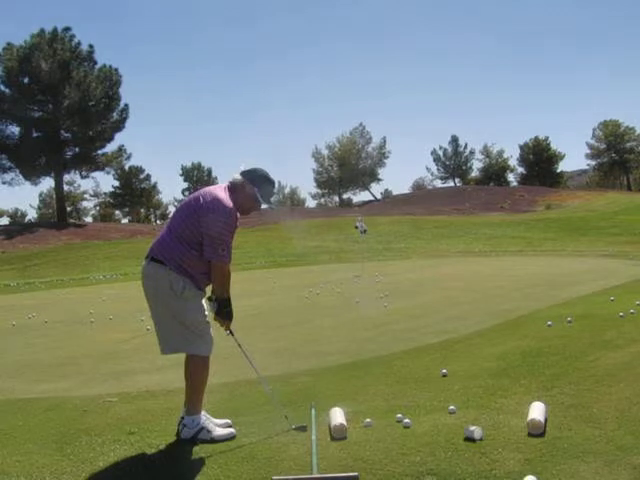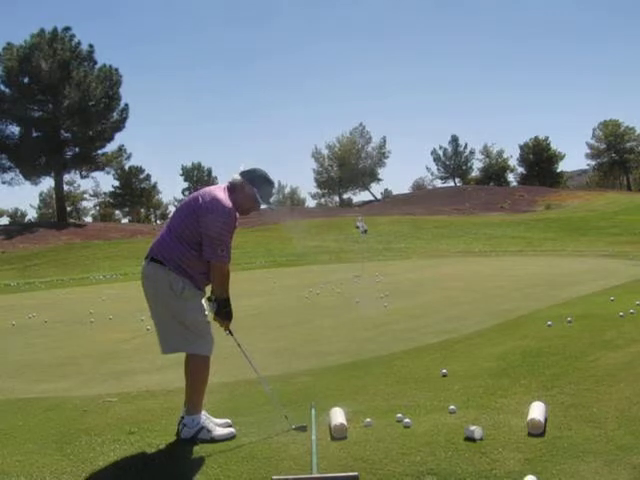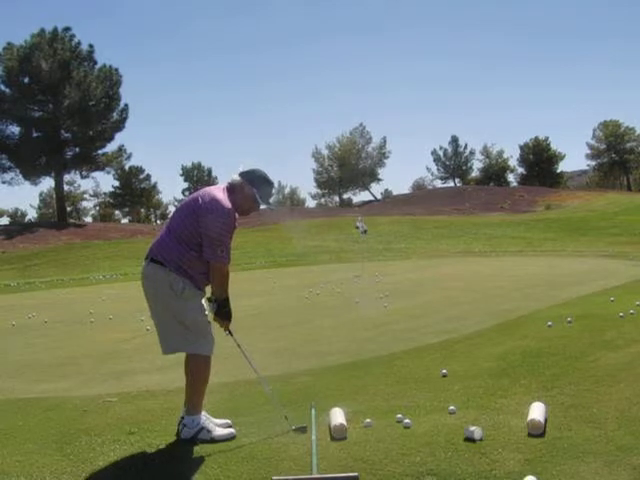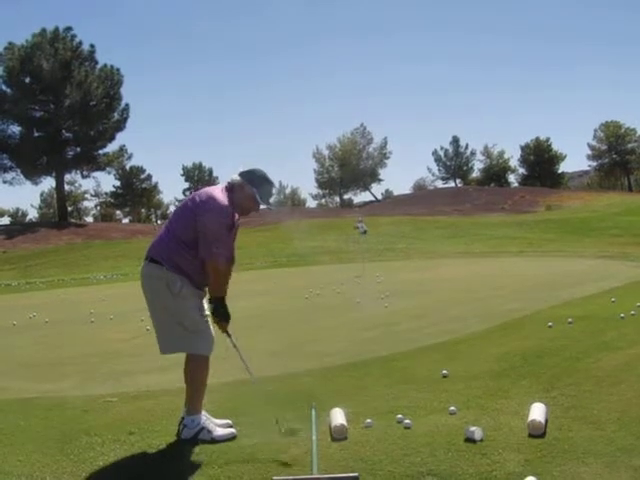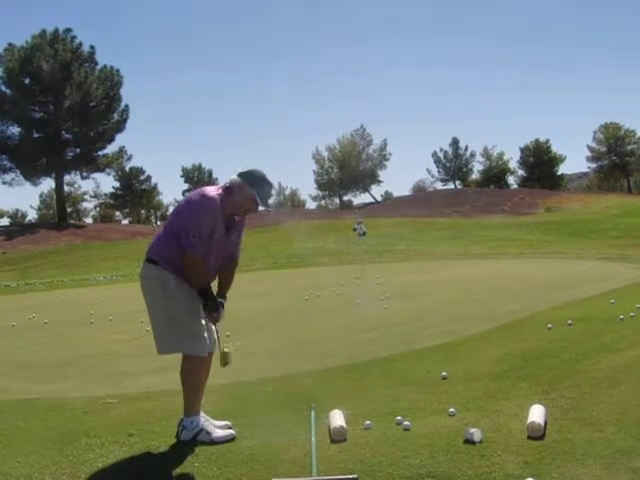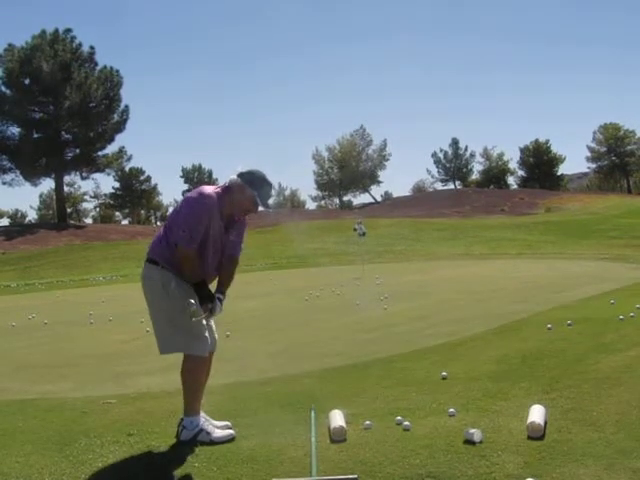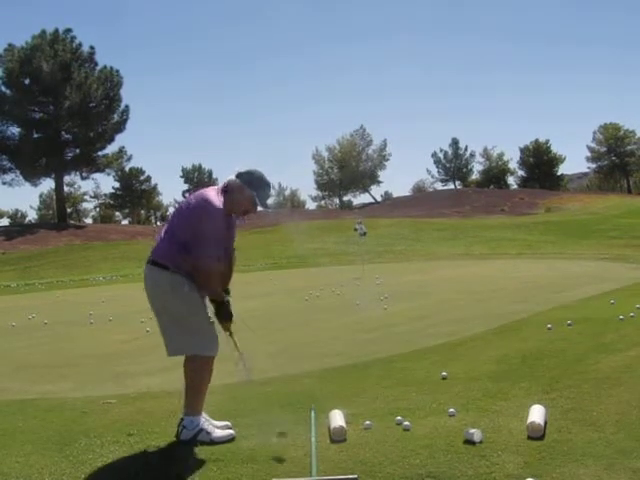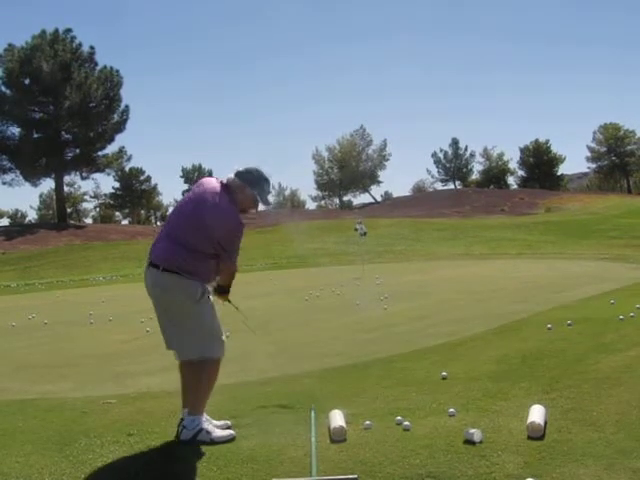
dt=0.2s
person 1, frame 1
left shoulder: (222, 201)
right shoulder: (221, 207)
left elbow: (218, 261)
right elbow: (219, 264)
left wrist: (217, 298)
right wrist: (224, 303)
left hip: (174, 276)
right hip: (170, 277)
left knee: (199, 345)
right knee: (199, 347)
left ankle: (193, 415)
right ankle: (192, 423)
person 1, frame 2
left shoulder: (220, 201)
right shoulder: (221, 208)
left elbow: (217, 261)
right elbow: (218, 264)
left wrist: (217, 298)
right wrist: (223, 303)
left hip: (173, 275)
right hip: (170, 277)
left knee: (198, 345)
right knee: (200, 346)
left ankle: (193, 414)
right ankle: (192, 423)
person 1, frame 3
left shoulder: (222, 204)
right shoulder: (220, 208)
left elbow: (218, 261)
right elbow: (218, 265)
left wrist: (217, 299)
right wrist: (222, 303)
left hip: (172, 276)
right hip: (169, 278)
left knee: (199, 345)
right knee: (201, 346)
left ankle: (193, 414)
right ankle: (192, 423)
person 1, frame 4
left shoulder: (227, 208)
right shoulder: (217, 206)
left elbow: (226, 259)
right elbow: (213, 263)
left wrist: (217, 300)
right wrist: (220, 304)
left hip: (178, 277)
right hip: (167, 276)
left knee: (201, 345)
right knee: (199, 347)
left ankle: (193, 415)
right ankle: (192, 423)
person 1, frame 5
left shoulder: (235, 215)
right shoulder: (207, 203)
left elbow: (230, 257)
right elbow: (192, 255)
left wrist: (220, 297)
right wrist: (207, 295)
left hip: (185, 280)
right hip: (165, 277)
left knee: (206, 347)
right knee: (196, 347)
left ankle: (194, 416)
right ankle: (191, 425)
person 1, frame 6
left shoulder: (237, 216)
right shoulder: (203, 201)
left elbow: (231, 256)
right elbow: (183, 250)
left wrist: (220, 293)
right wrist: (202, 289)
left hip: (188, 281)
right hip: (165, 276)
left knee: (206, 347)
right knee: (196, 347)
left ankle: (194, 415)
right ankle: (190, 425)
person 1, frame 7
left shoulder: (229, 211)
right shoulder: (210, 207)
left elbow: (226, 254)
right elbow: (206, 265)
left wrist: (223, 294)
right wrist: (219, 303)
left hip: (179, 278)
right hip: (170, 279)
left knee: (203, 346)
right knee: (204, 347)
left ankle: (192, 415)
right ankle: (191, 424)
person 1, frame 8
left shoulder: (208, 186)
right shoulder: (230, 217)
right elbow: (227, 265)
left wrist: (216, 282)
right wrist: (223, 287)
left hip: (160, 275)
right hip: (180, 282)
left knee: (194, 349)
right knee: (211, 350)
left ankle: (191, 415)
right ankle: (192, 424)
